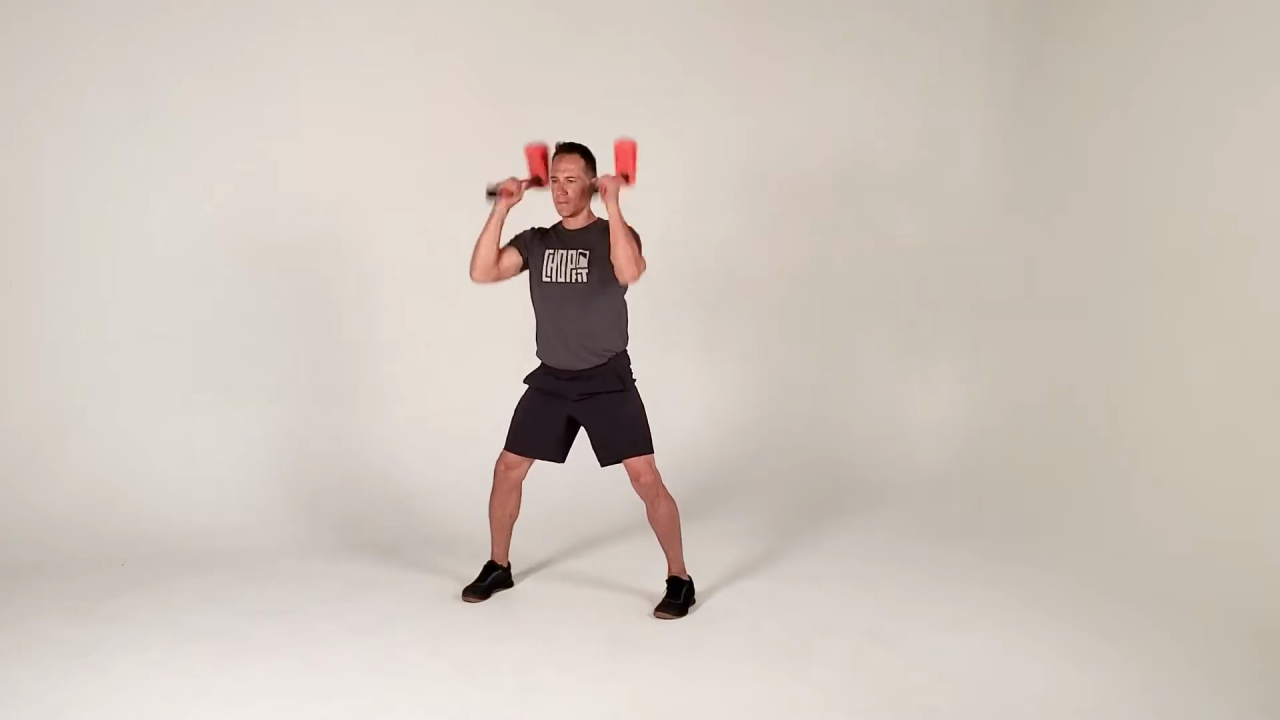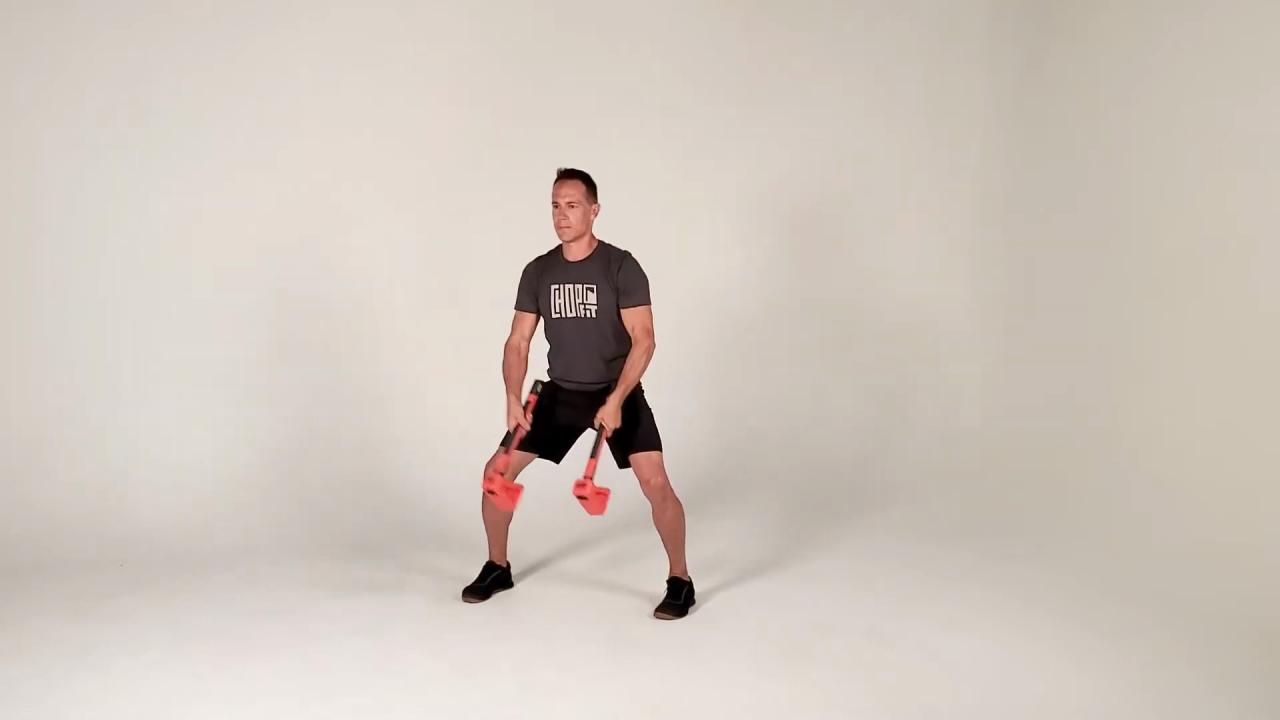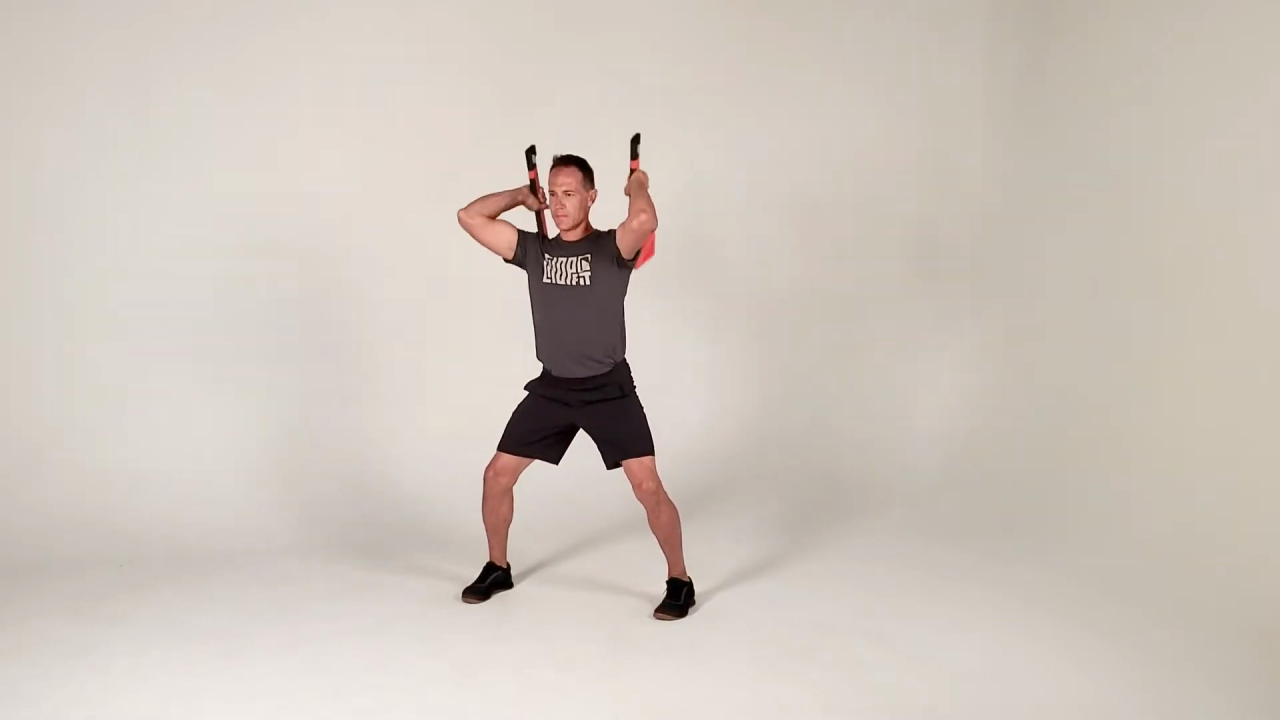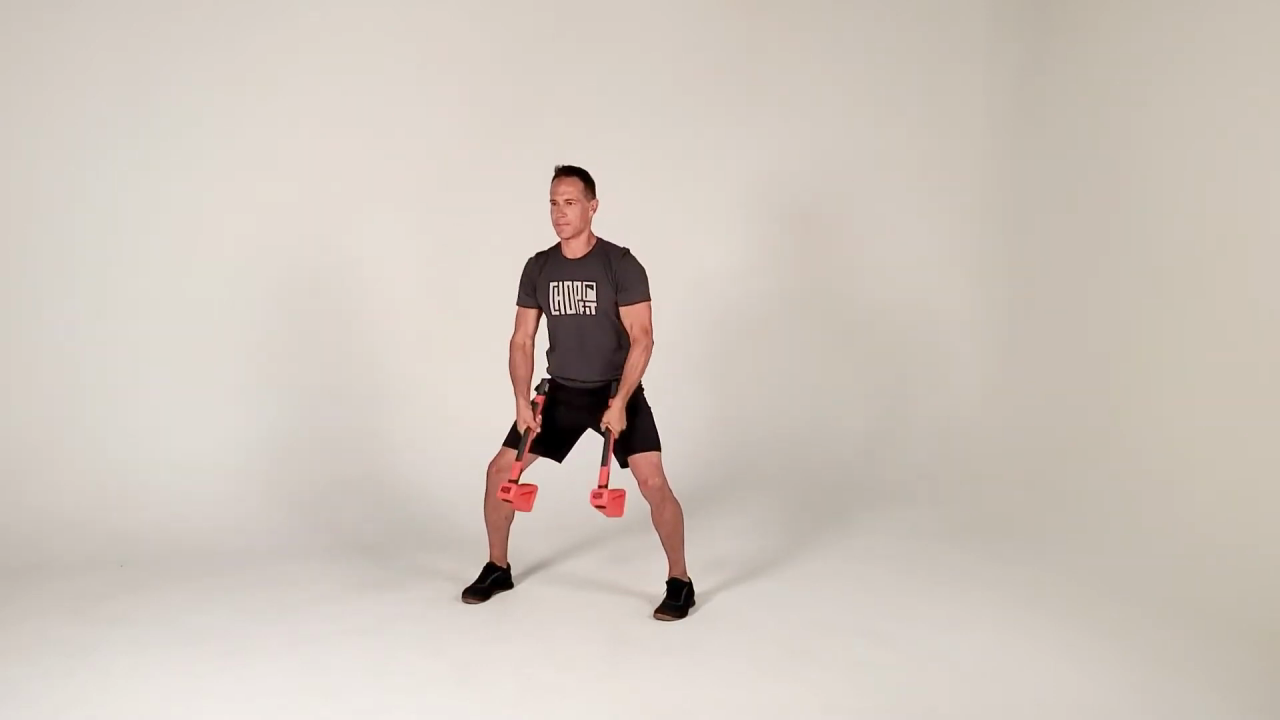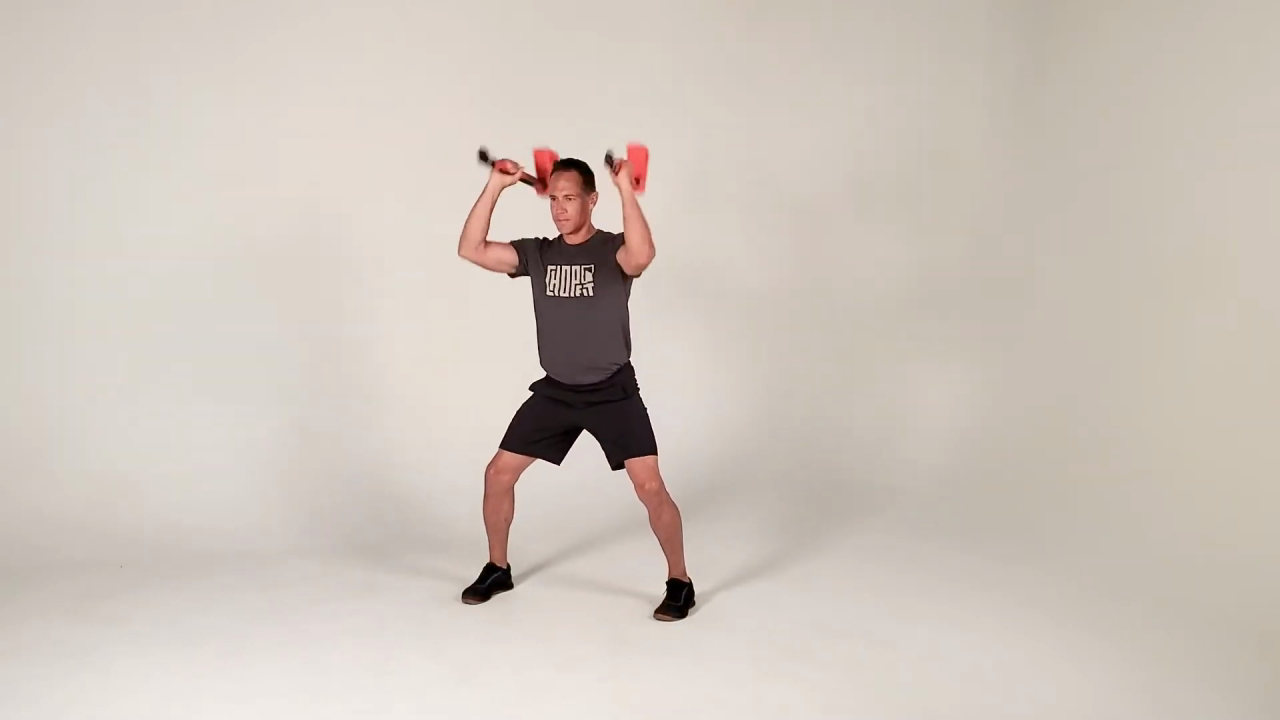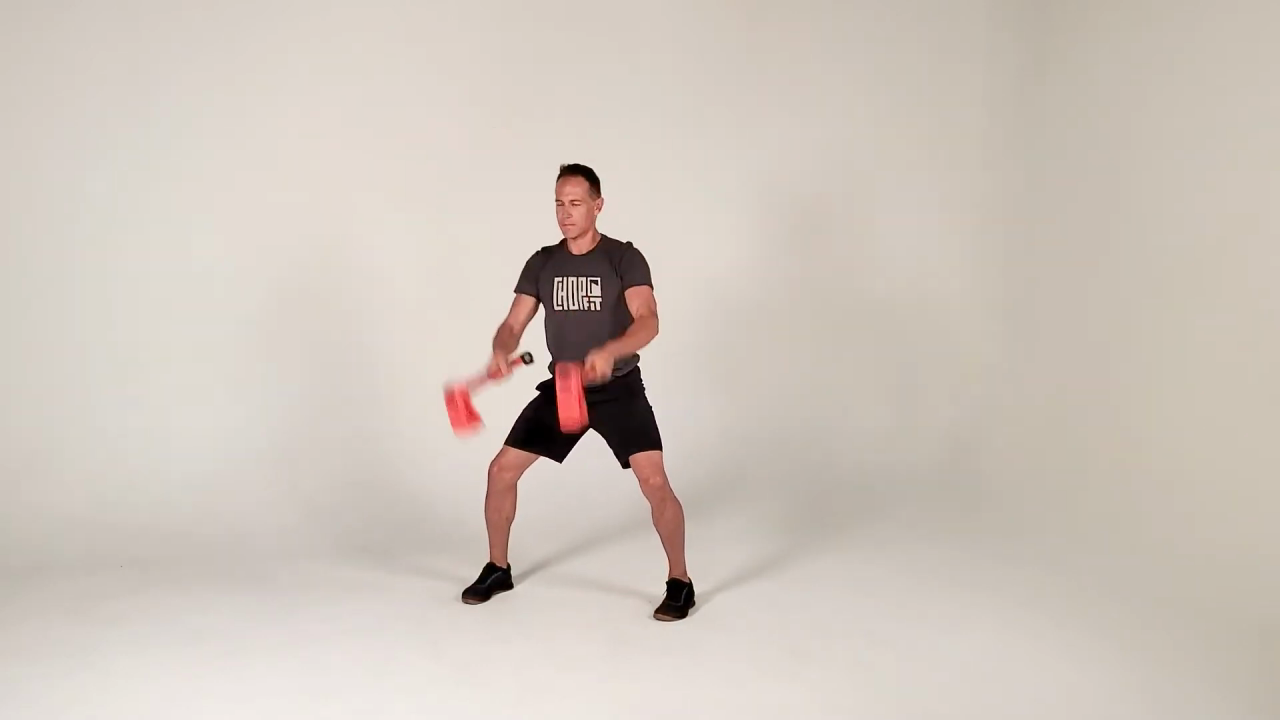
dt=0.7s
person 1, frame 1
left shoulder: (613, 235)
right shoulder: (536, 242)
left elbow: (630, 273)
right elbow: (481, 273)
left wrist: (613, 205)
right wrist: (501, 207)
left hip: (607, 380)
right hip: (550, 381)
left knee: (646, 480)
right knee: (507, 470)
left ankle: (679, 579)
right ankle: (498, 566)
person 1, frame 2
left shoulder: (621, 267)
right shoulder: (538, 271)
left elbow: (644, 341)
right elbow: (518, 341)
left wrist: (615, 401)
right wrist: (513, 399)
left hip: (616, 393)
right hip: (560, 392)
left knee: (654, 482)
right knee: (497, 470)
left ankle: (680, 581)
right ankle: (497, 567)
person 1, frame 3
left shoulder: (613, 247)
right shoulder: (533, 248)
left elbow: (643, 221)
right elbow: (469, 217)
left wrist: (636, 186)
right wrist: (522, 197)
left hip: (608, 389)
right hip: (552, 389)
left knee: (647, 486)
right knee: (496, 475)
left ankle: (679, 581)
right ankle: (497, 567)
person 1, frame 4
left shoulder: (621, 264)
right shoulder: (537, 268)
left elbow: (642, 338)
right elbow: (522, 340)
left wrist: (620, 402)
right wrist: (522, 399)
left hip: (615, 393)
right hip: (560, 392)
left knee: (653, 483)
right knee: (500, 471)
left ankle: (679, 582)
right ankle: (497, 568)
person 1, frame 5
left shoulder: (614, 248)
right shoulder: (536, 253)
left elbow: (642, 256)
right elbow: (471, 251)
left wrist: (625, 188)
right wrist: (494, 187)
left hip: (613, 390)
right hip: (555, 391)
left knee: (650, 486)
right knee: (498, 473)
left ankle: (679, 583)
right ankle: (498, 568)
person 1, frame 6
left shoulder: (625, 259)
right shoulder: (541, 263)
left elbow: (647, 323)
right elbow: (515, 324)
left wrist: (611, 352)
right wrist: (500, 354)
left hip: (620, 388)
right hip: (560, 390)
left knee: (654, 483)
right knee: (500, 472)
left ankle: (680, 583)
right ankle: (497, 569)
